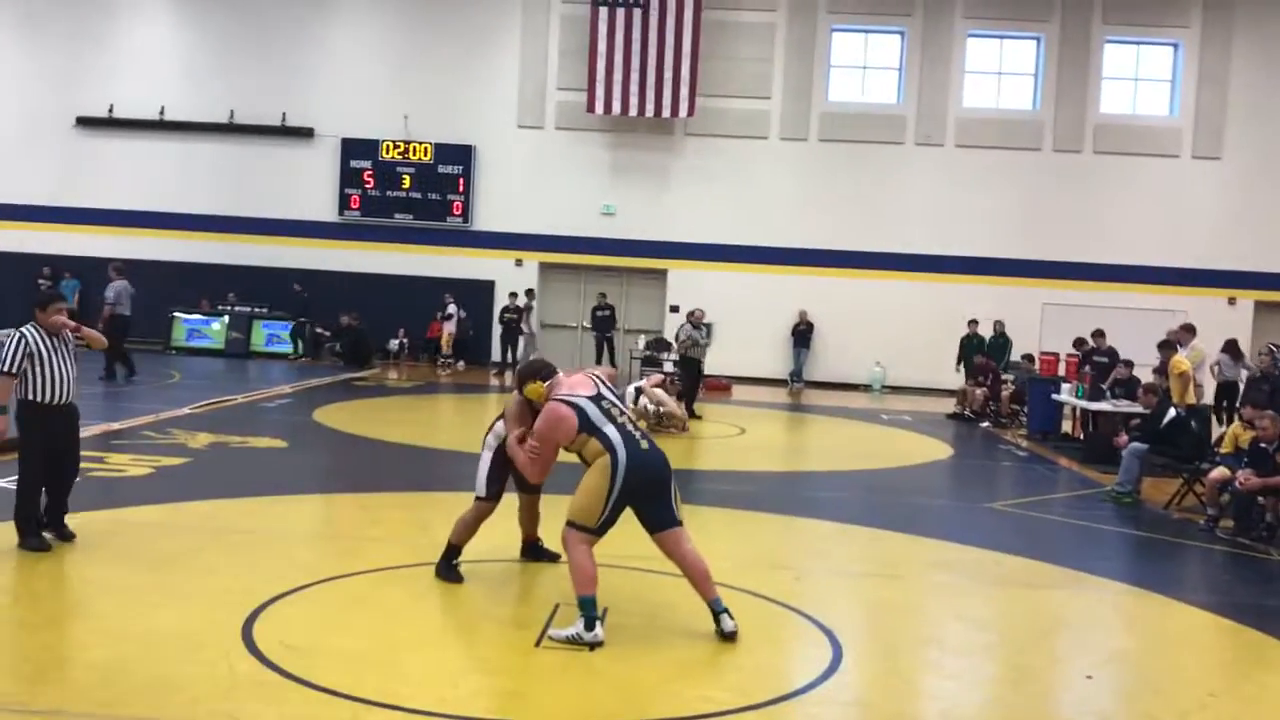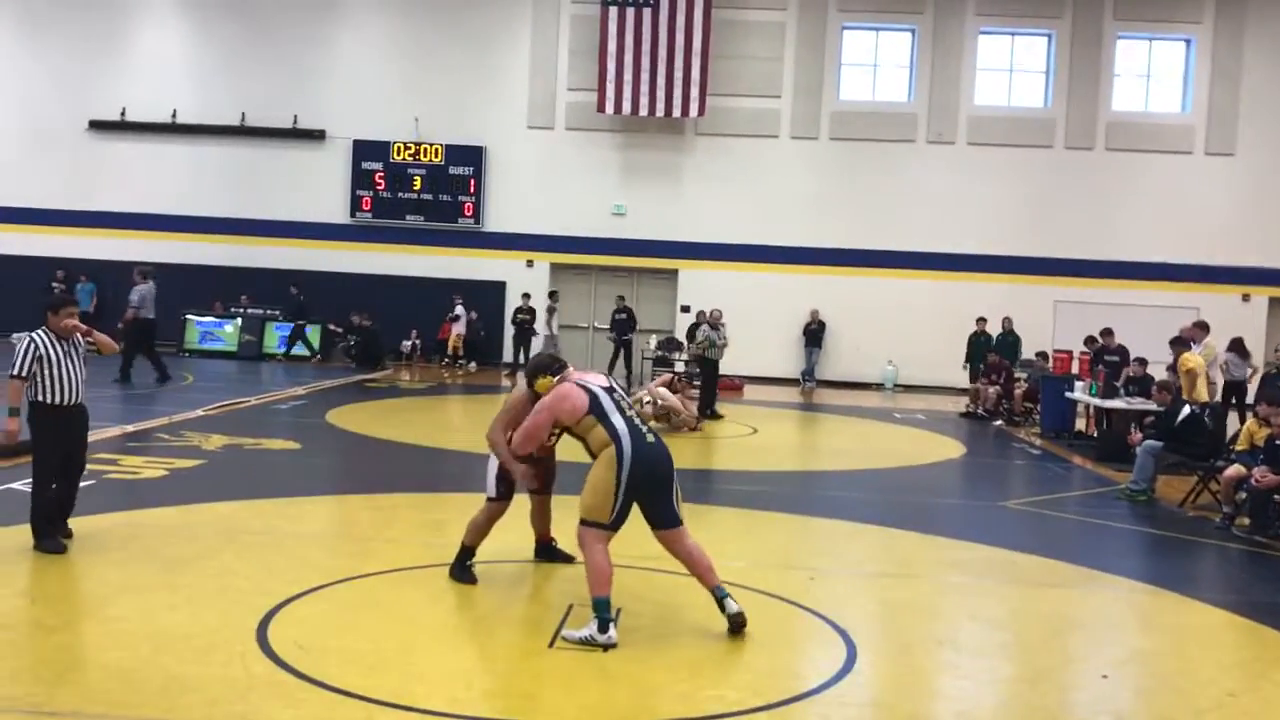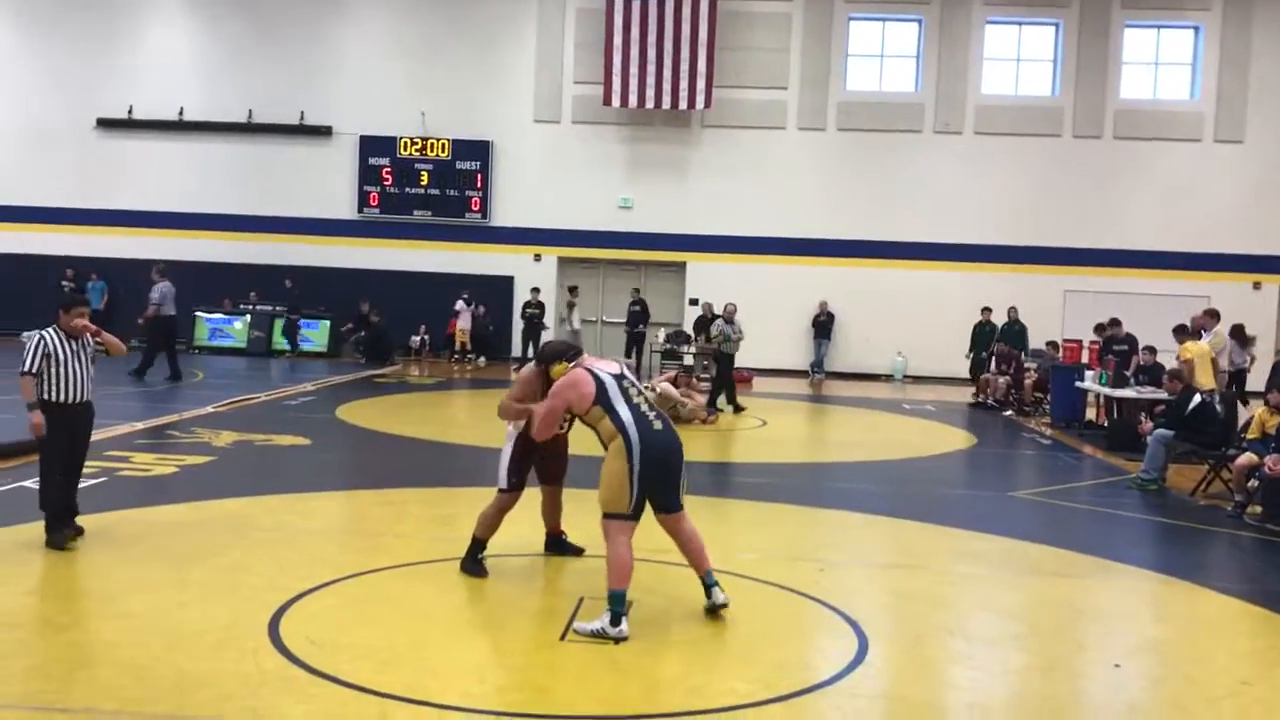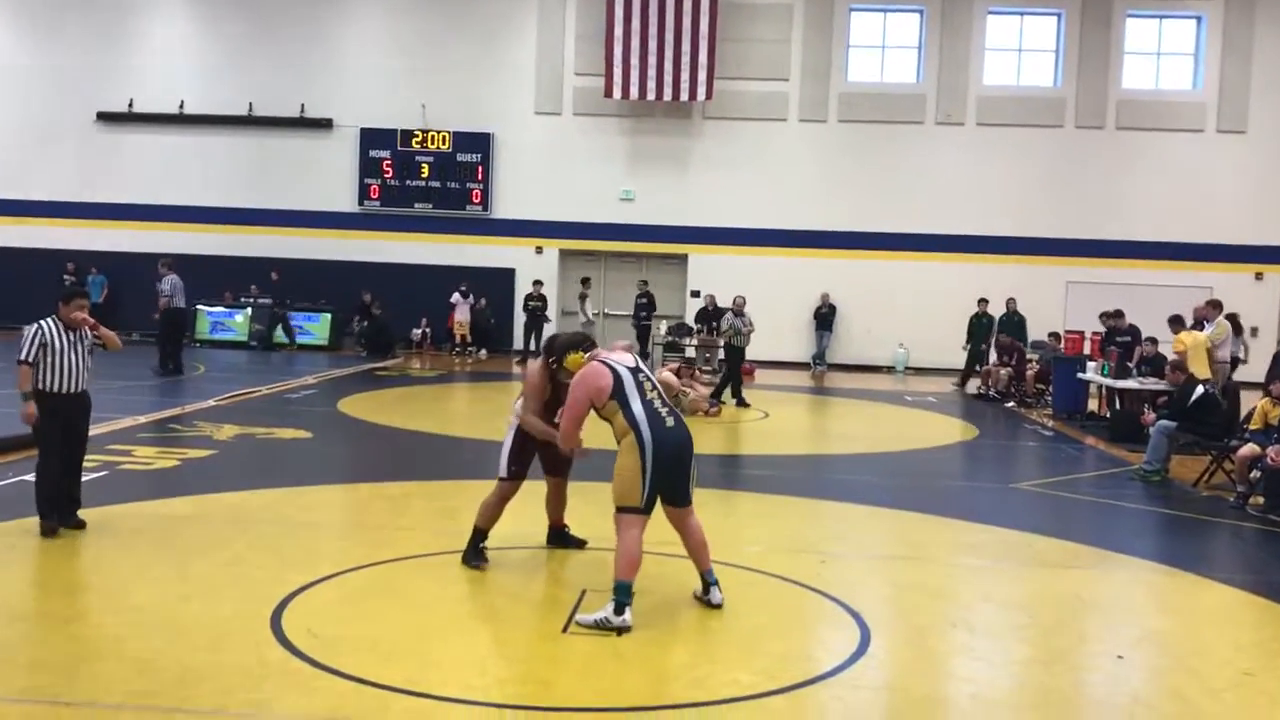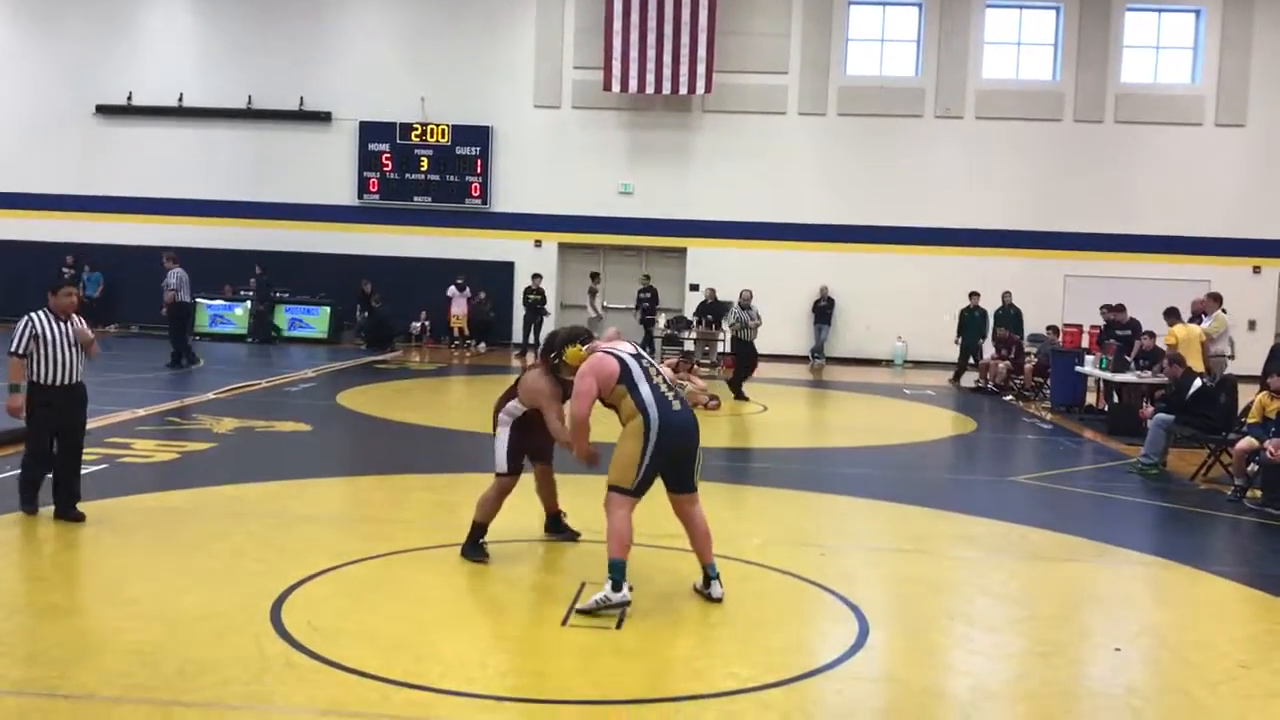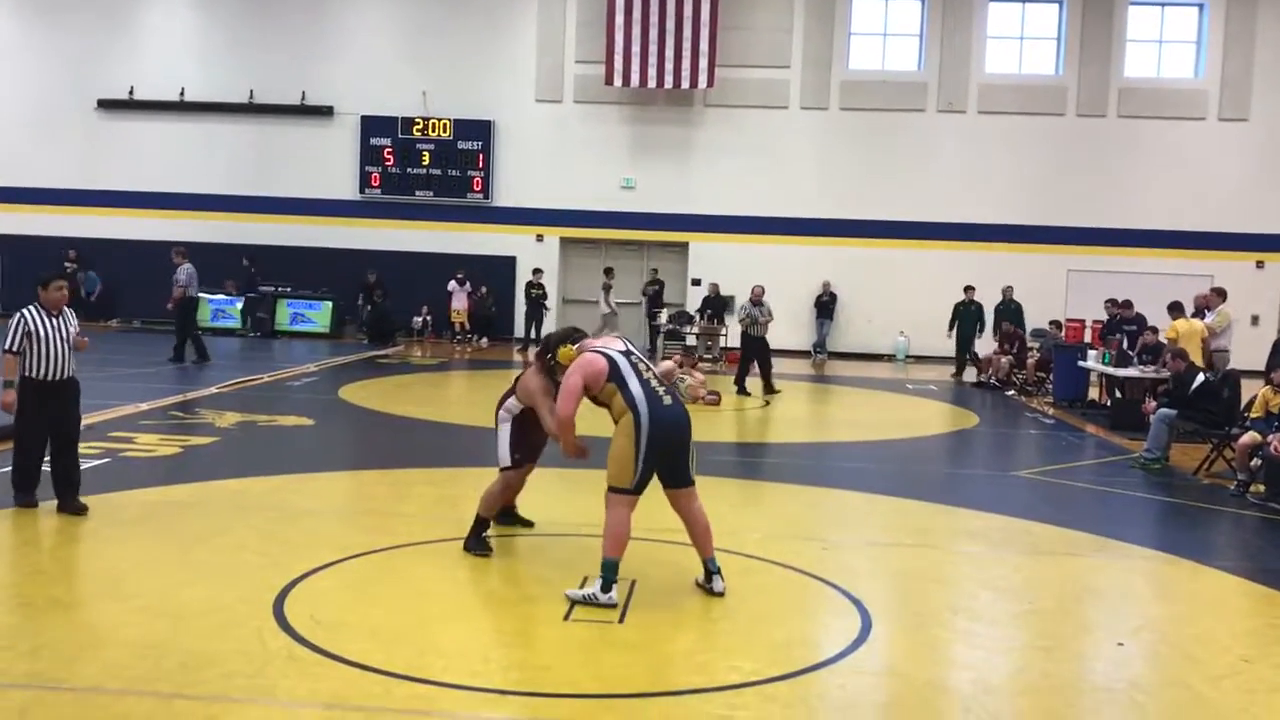
dt=0.2s
person 1, frame 1
left shoulder: (551, 415)
right shoulder: (589, 377)
left elbow: (535, 474)
right elbow: (609, 373)
left wrist: (512, 444)
left hip: (617, 466)
right hip: (654, 460)
left knee: (576, 540)
right knee: (679, 544)
left ankle: (589, 626)
right ankle: (722, 616)
person 1, frame 2
left shoulder: (558, 397)
right shoulder: (598, 377)
left elbow: (521, 446)
left hip: (623, 459)
right hip: (658, 454)
left knee: (592, 539)
right knee: (679, 538)
left ankle: (603, 627)
right ankle: (727, 603)
person 1, frame 3
left shoulder: (569, 383)
right shoulder: (615, 364)
left elbow: (540, 433)
left wrist: (539, 411)
left hip: (632, 447)
right hip: (668, 439)
left knee: (618, 532)
right knee: (677, 520)
left ankle: (615, 620)
right ankle: (713, 590)
person 1, frame 4
left shoulder: (586, 376)
right shoulder: (628, 356)
left elbow: (567, 432)
left wrist: (569, 444)
left hip: (644, 443)
right hip: (680, 435)
left knee: (629, 525)
right knee: (684, 515)
left ankle: (619, 609)
right ankle: (711, 588)
person 1, frame 5
left shoulder: (590, 366)
right shoulder: (625, 346)
left elbow: (579, 415)
left wrist: (581, 448)
left hip: (650, 426)
right hip: (685, 421)
left knee: (618, 504)
right knee: (688, 504)
left ankle: (616, 587)
right ankle: (712, 581)
person 1, frame 6
left shoulder: (580, 366)
right shoulder: (616, 342)
left elbow: (563, 414)
left wrist: (569, 444)
left hip: (642, 422)
right hip: (677, 416)
left knee: (618, 504)
right knee: (687, 500)
left ankle: (606, 587)
right ankle: (713, 575)
person 2, frame 1
left shoulder: (67, 335)
right shoulder: (23, 338)
left elbow: (102, 343)
left wrist: (76, 327)
left hip: (65, 411)
right hip: (35, 414)
left knee: (67, 469)
right knee: (33, 475)
left ankle: (55, 520)
right ankle: (29, 532)
person 2, frame 2
left shoulder: (78, 339)
right shoulder: (34, 342)
left elbow: (112, 349)
right elbow: (16, 379)
left wrist: (87, 331)
right wrist: (13, 416)
left hip: (75, 413)
right hip: (47, 416)
left knee: (73, 471)
right knee: (45, 476)
left ankle: (58, 519)
right ankle: (44, 534)
person 2, frame 3
left shoulder: (87, 339)
right shoulder: (43, 339)
left elbow: (120, 350)
right elbow: (27, 376)
left wrist: (96, 331)
right wrist: (33, 410)
left hip: (81, 411)
right hip: (53, 412)
left knee: (73, 469)
right knee: (52, 471)
left ankle: (66, 519)
right ankle: (55, 529)
person 2, frame 4
left shoulder: (86, 331)
right shoulder: (40, 329)
left elbow: (116, 345)
right elbow: (25, 365)
left wrist: (94, 325)
right wrist: (28, 400)
left hip: (78, 401)
right hip: (48, 403)
left knee: (73, 459)
right knee: (49, 460)
left ankle: (67, 511)
right ankle: (48, 515)
person 2, frame 5
left shoulder: (78, 322)
right shoulder: (32, 322)
left elbow: (93, 354)
right elbow: (16, 358)
left wrist: (89, 340)
right wrist: (14, 392)
left hip: (74, 393)
right hip: (42, 395)
left knee: (71, 451)
right knee: (39, 450)
left ankle: (67, 504)
right ankle: (28, 497)
person 2, frame 6
left shoulder: (69, 314)
right shoulder: (25, 318)
left wrist: (82, 344)
left hip: (66, 388)
right hip: (34, 389)
left knee: (67, 443)
right knee: (30, 443)
left ankle: (68, 497)
right ankle: (24, 491)
person 3, frame 1
right shoulder: (519, 403)
right hip: (501, 445)
left knee: (531, 499)
right knee: (484, 507)
left ankle: (531, 546)
right ankle: (447, 561)
person 3, frame 2
right shoulder: (523, 396)
right elbow: (493, 434)
right wrist: (513, 467)
left hip: (542, 447)
right hip: (509, 447)
left knee: (542, 500)
right knee: (495, 507)
left ankle: (544, 547)
right ankle: (461, 563)
person 3, frame 3
right shoulder: (532, 376)
right elbow: (504, 410)
left hip: (555, 438)
right hip: (523, 437)
left knee: (553, 491)
right knee: (506, 499)
left ankle: (554, 540)
right ankle: (472, 555)
person 3, frame 4
right shoulder: (539, 373)
right elbow: (528, 418)
right wrist: (559, 438)
left hip: (559, 429)
right hip: (527, 427)
left knee: (558, 482)
right knee: (506, 488)
left ankle: (557, 532)
right ankle: (474, 546)
person 3, frame 5
left shoulder: (571, 367)
right shoulder: (543, 382)
right elbow: (555, 427)
left hip: (539, 417)
right hip: (514, 420)
left knee: (544, 470)
right knee: (505, 482)
left ankle: (554, 521)
right ankle: (473, 540)
person 3, frame 6
left shoulder: (565, 366)
right shoulder: (539, 381)
right elbow: (550, 424)
left hip: (535, 416)
right hip: (514, 418)
left knee: (526, 467)
right knee: (510, 476)
left ankle: (505, 510)
right ankle: (476, 534)
